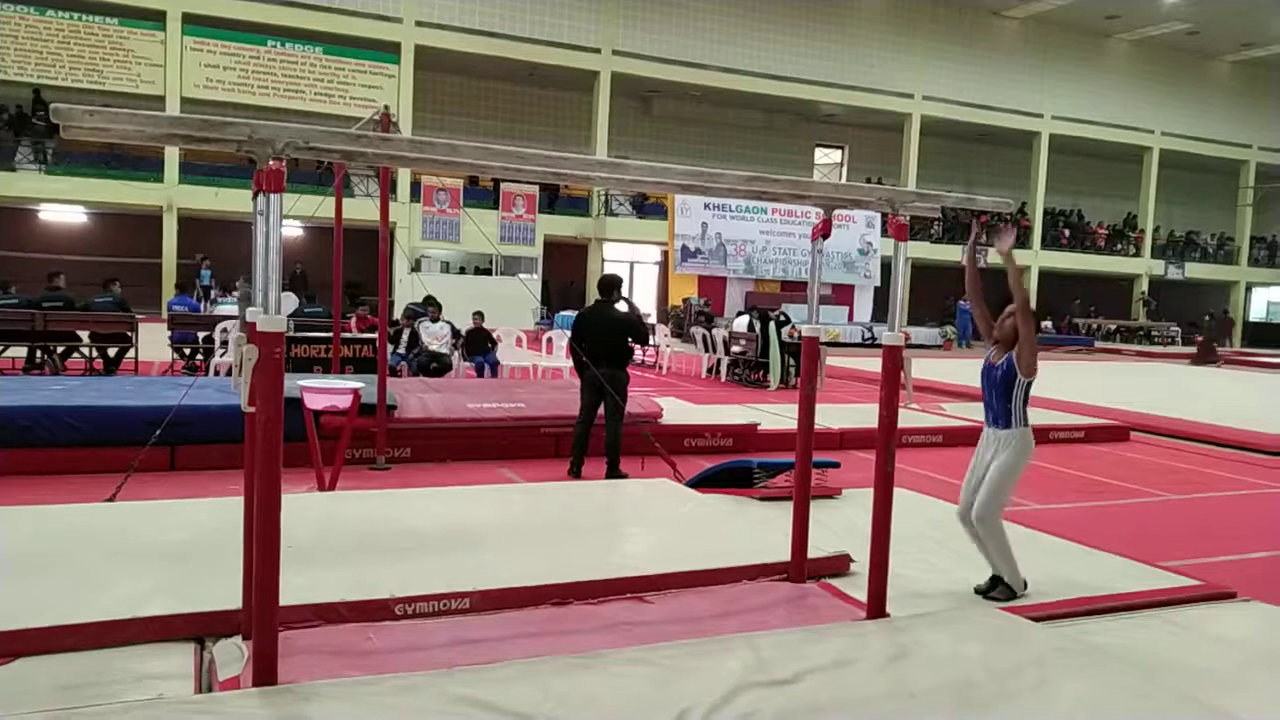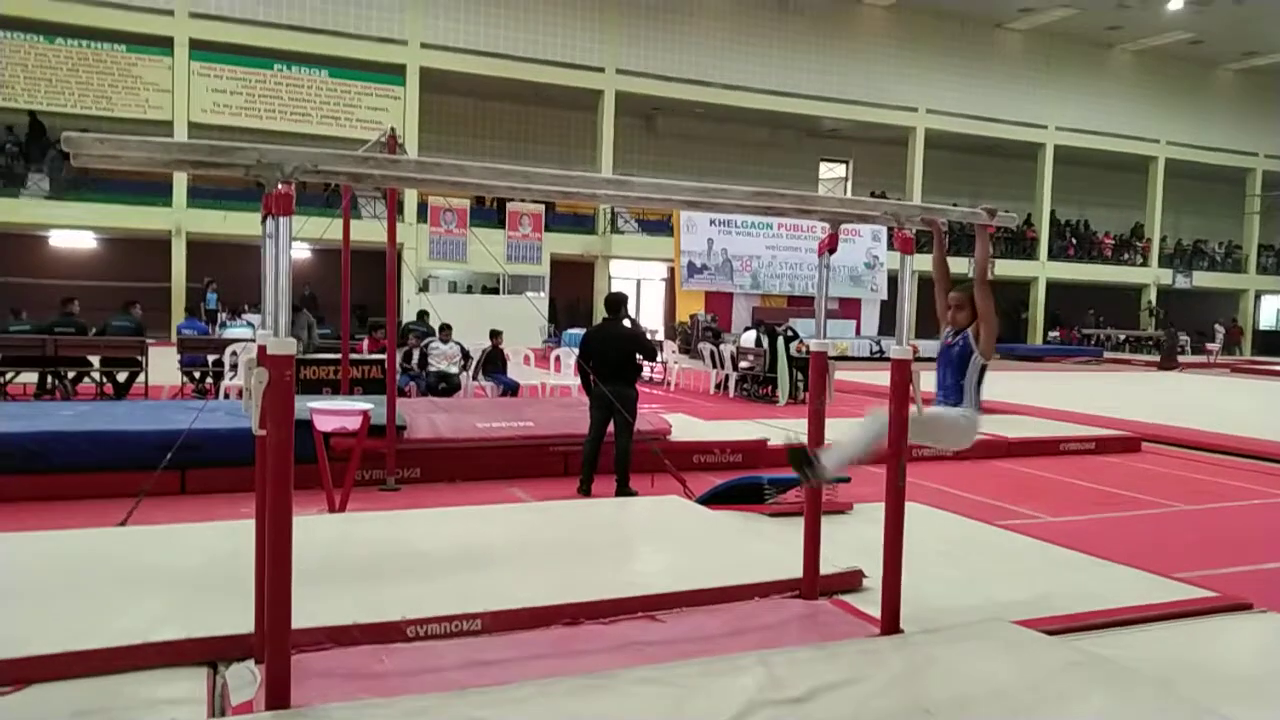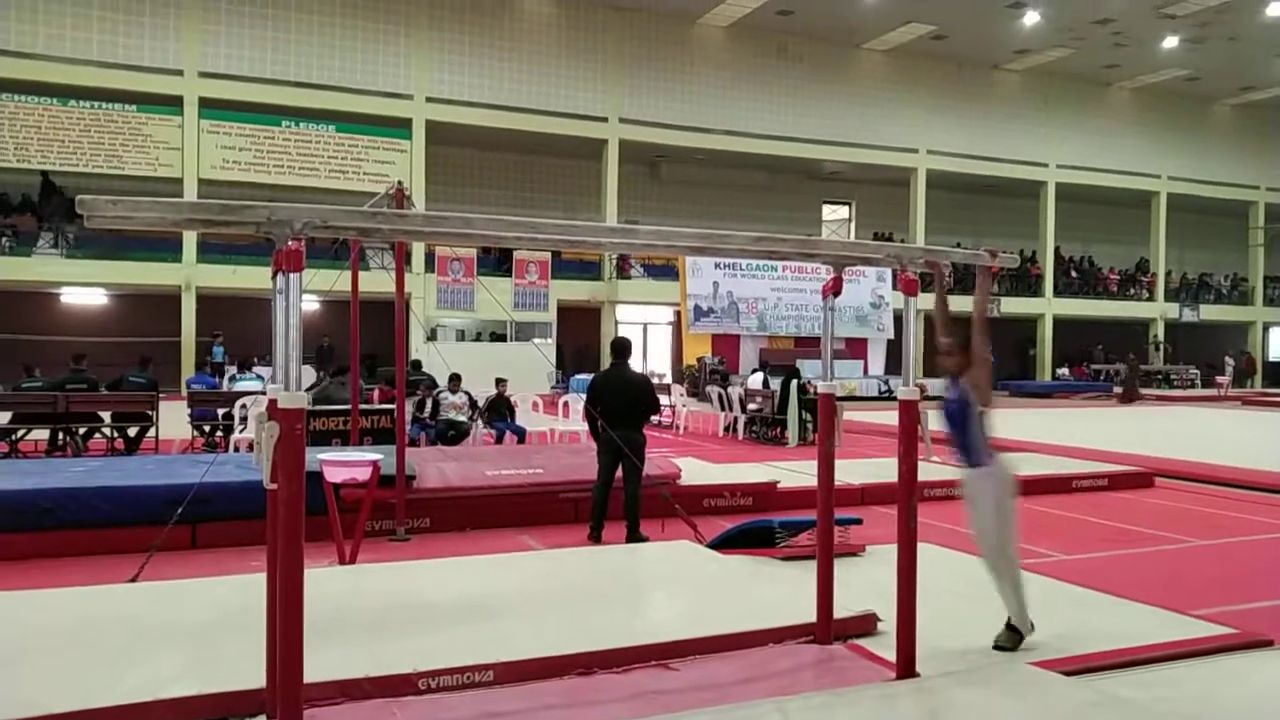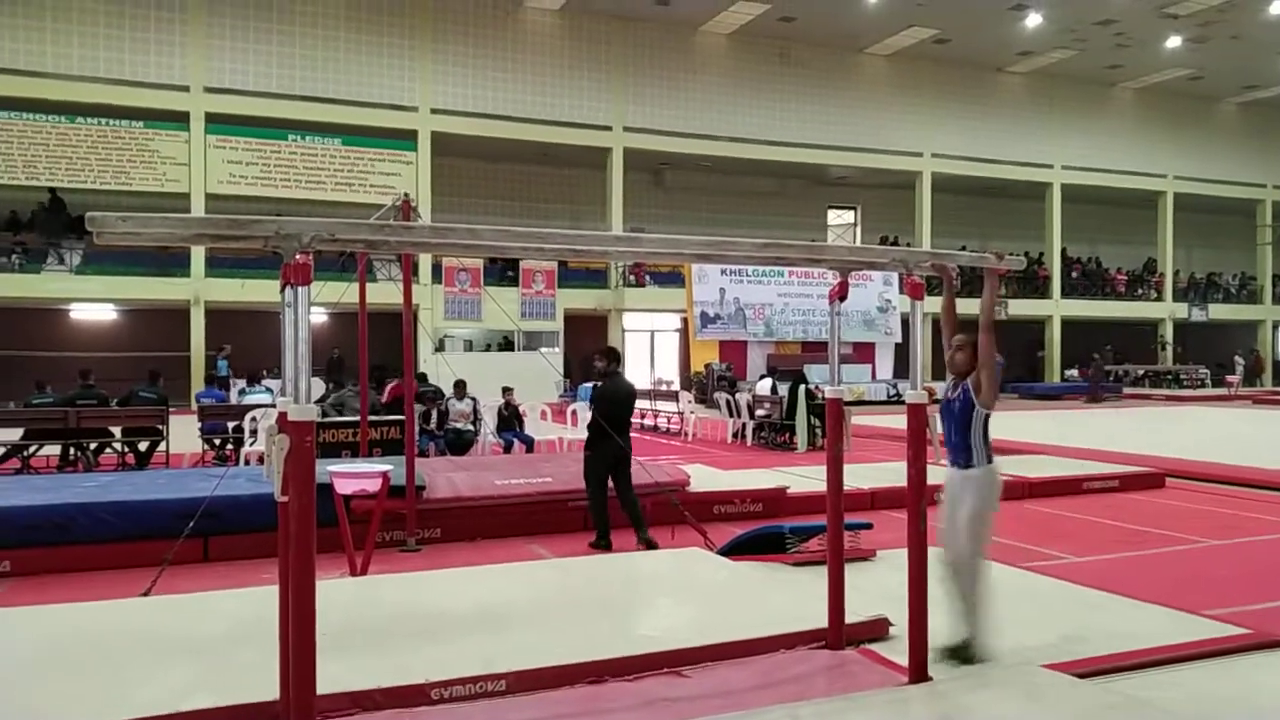
dt=1s
person 1, frame 1
left shoulder: (1024, 355)
right shoulder: (992, 346)
left elbow: (1024, 306)
right elbow: (974, 297)
left wrist: (1008, 257)
right wrist: (971, 251)
left hip: (1014, 442)
right hip: (989, 438)
left knee: (984, 512)
right knee: (967, 511)
left ankle: (1014, 580)
right ankle: (1001, 574)
person 1, frame 2
left shoulder: (981, 337)
right shoulder: (949, 333)
left elbow: (980, 281)
right elbow: (941, 282)
left wrist: (982, 235)
right wrist: (938, 237)
left hip: (960, 424)
right hip: (939, 419)
left knee: (888, 417)
right knee: (885, 419)
left ankle: (823, 465)
person 1, frame 3
left shoulder: (977, 381)
right shoulder: (954, 379)
left elbow: (979, 329)
right elbow: (944, 324)
left wrist: (984, 281)
right wrist: (939, 285)
left hip: (990, 476)
right hip: (972, 475)
left knee: (1002, 554)
right knee: (991, 552)
left ankle: (1018, 623)
right ankle: (1017, 617)
person 1, frame 4
left shoulder: (981, 385)
right shoulder: (952, 381)
left elbow: (986, 331)
right elbow: (946, 330)
left wrist: (990, 283)
right wrist: (948, 287)
left hip: (979, 480)
right hip: (956, 480)
left knee: (963, 561)
right knee: (956, 558)
left ankle: (974, 641)
right ankle: (969, 635)
person 2, frame 1
left shoulder: (584, 315)
right shoulder: (623, 318)
left elbow: (574, 346)
right elbow: (644, 340)
left wrist: (582, 372)
right wrist: (637, 316)
left hip: (591, 372)
right hip: (614, 374)
left knee: (584, 418)
right knee: (613, 422)
left ankle: (575, 466)
right ankle: (612, 470)
person 2, frame 2
left shoulder: (592, 333)
right shoulder: (631, 334)
left elbow: (582, 365)
right elbow: (652, 355)
left wrist: (589, 390)
right wrist: (640, 332)
left hip: (600, 390)
right hip: (624, 391)
left knee: (593, 436)
right knee: (623, 439)
left ankle: (585, 484)
right ankle: (622, 487)
person 2, frame 3
left shoulder: (599, 379)
right shoulder: (640, 380)
left elbow: (589, 410)
right elbow: (655, 408)
left wrist: (597, 435)
left hip: (608, 437)
right hip: (633, 437)
left knee: (602, 483)
right knee: (632, 485)
left ankle: (595, 530)
right ankle: (632, 532)
person 2, frame 4
left shoulder: (604, 389)
right shoulder: (628, 387)
left elbow: (598, 421)
left wrist: (589, 446)
left hip: (602, 445)
right hip: (622, 442)
left knee: (597, 492)
right knee: (625, 489)
left ankle: (603, 538)
right ankle: (642, 533)
